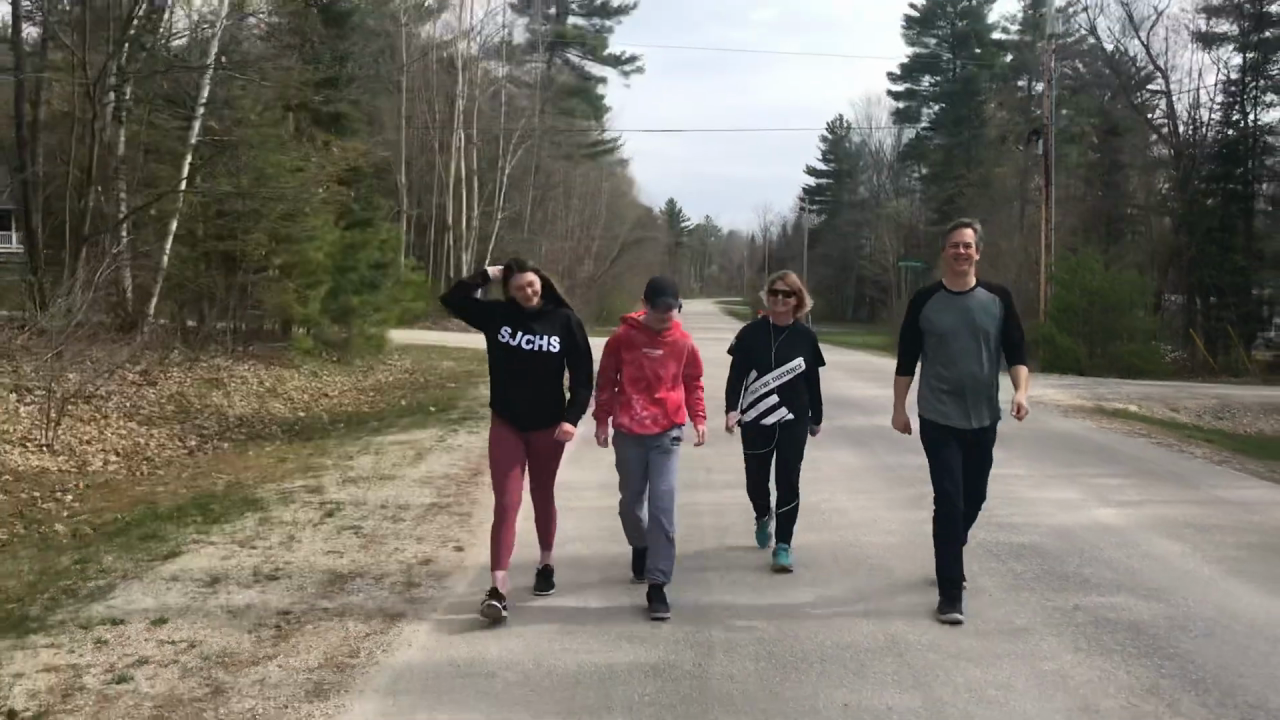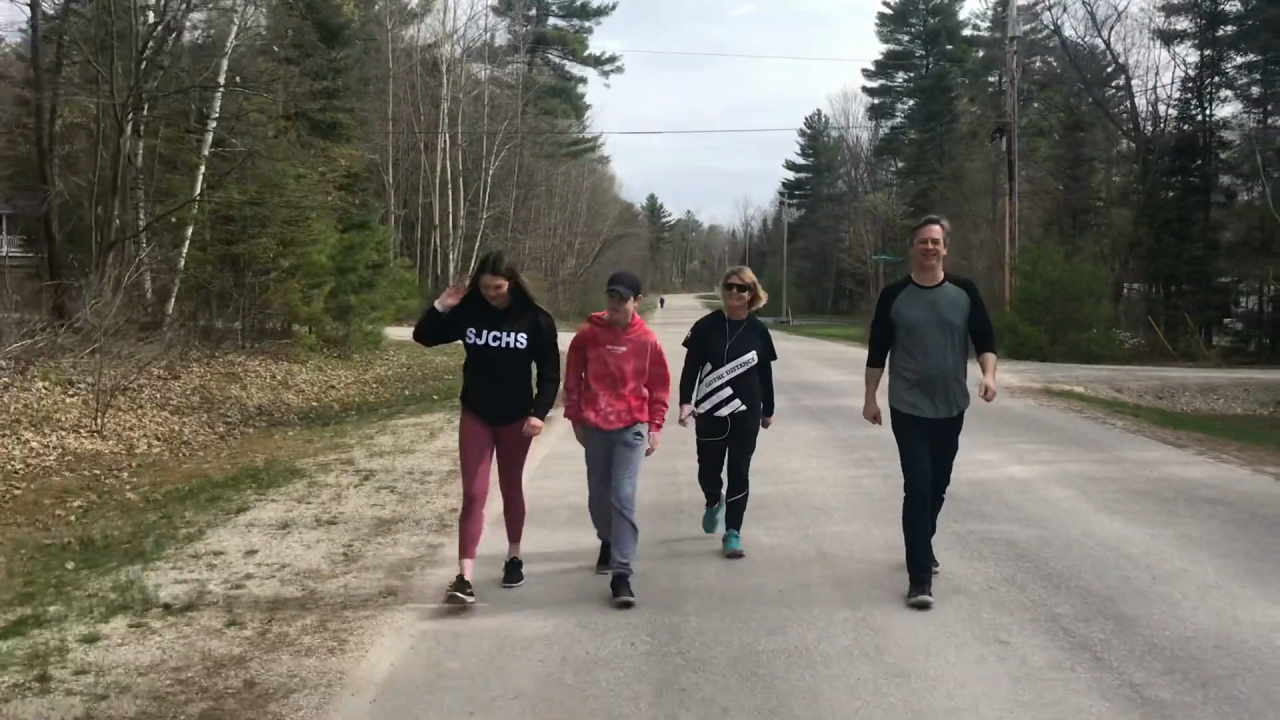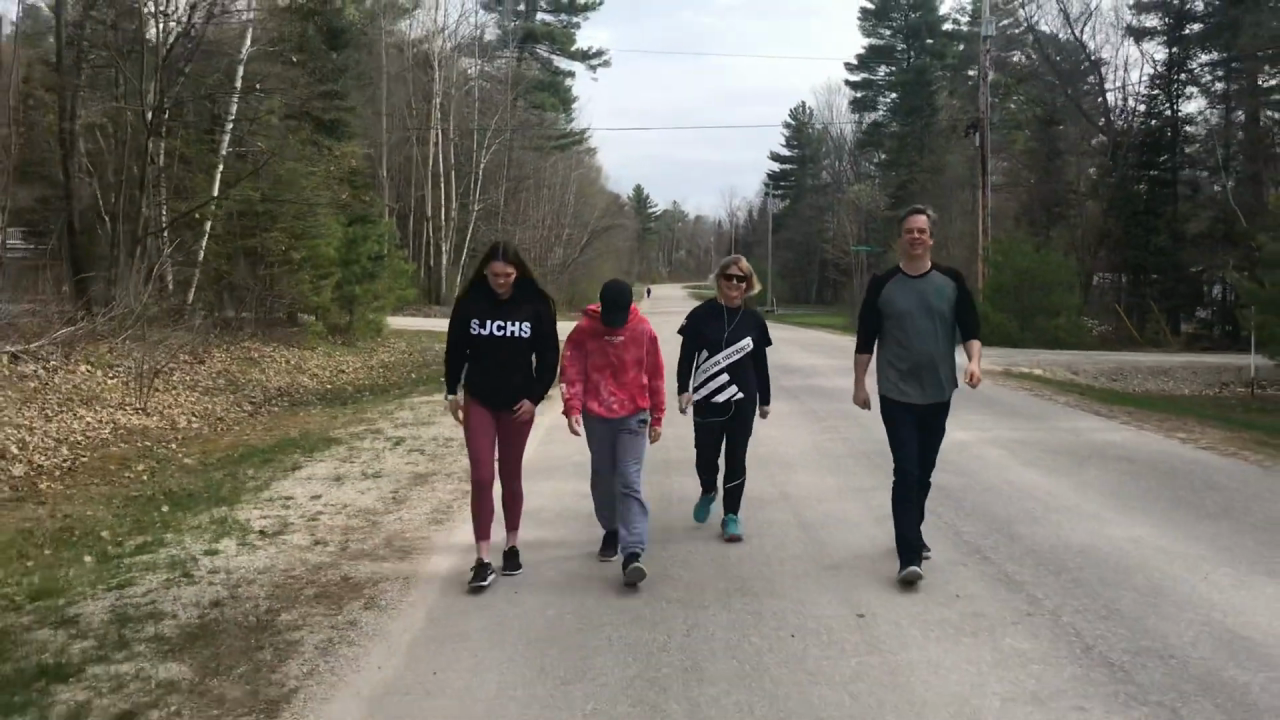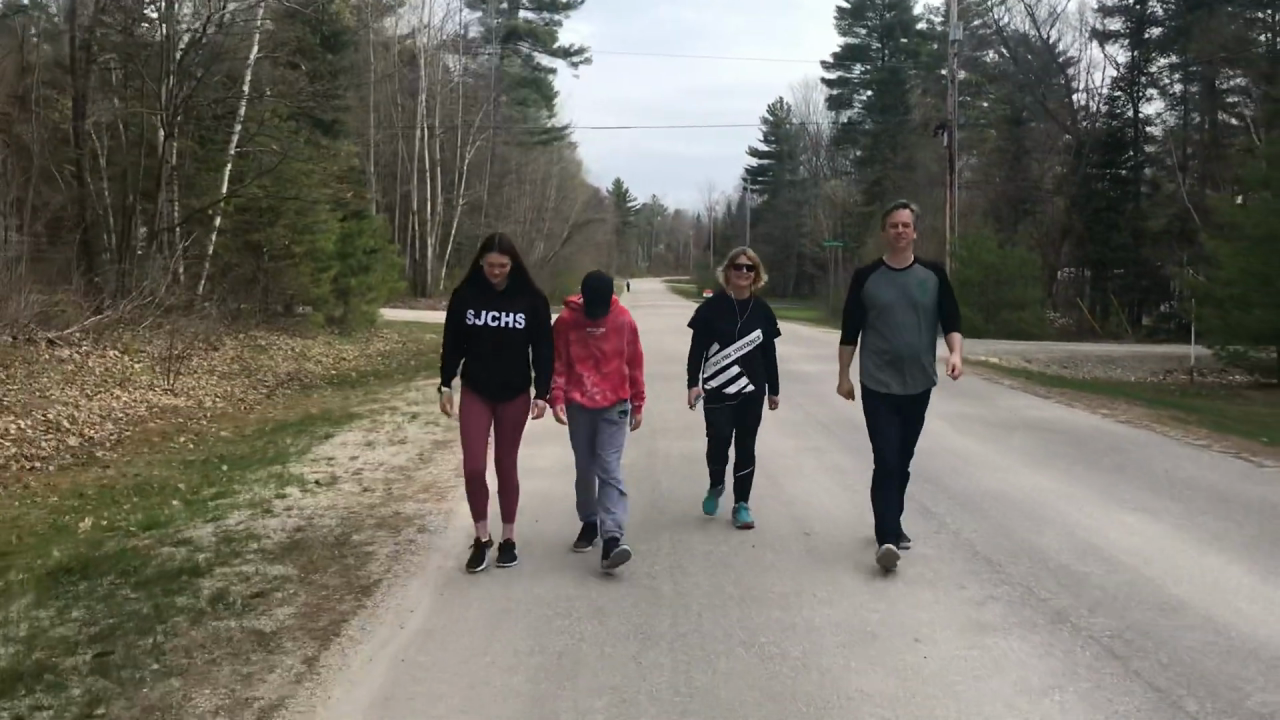
dt=1s
person 1, frame 1
left shoulder: (998, 298)
right shoulder: (924, 301)
left elbow: (1016, 351)
right elbow: (906, 360)
left wrist: (1021, 391)
right wrist: (899, 408)
left hip: (984, 418)
right hip: (938, 418)
left knee: (973, 500)
right knee: (949, 502)
left ankle: (950, 559)
right ankle: (950, 593)
person 1, frame 2
left shoulder: (965, 292)
right shoulder: (894, 296)
left elbow: (985, 340)
right elbow: (877, 351)
left wrist: (988, 374)
right wrist: (870, 399)
left hip: (951, 408)
right hip: (908, 408)
left knee: (937, 487)
right knee: (918, 489)
left ankle: (923, 546)
right ankle: (920, 577)
person 1, frame 3
left shoulder: (951, 281)
right shoulder: (882, 284)
left elbow: (971, 327)
right elbow: (866, 338)
left wrist: (974, 361)
right wrist: (859, 384)
left hip: (938, 394)
right hip: (896, 395)
left knee: (924, 471)
right knee: (906, 472)
left ankle: (912, 533)
right ankle: (908, 557)
person 1, frame 4
left shoulder: (933, 274)
right shoulder: (866, 276)
left elbow: (951, 320)
right elbow: (850, 330)
left wrist: (955, 354)
right wrist: (844, 375)
left hip: (918, 385)
right hip: (878, 386)
left knee: (902, 461)
right knee: (886, 462)
left ankle: (892, 524)
right ankle: (886, 540)
person 2, frame 1
left shoulder: (565, 320)
right shoulder: (497, 315)
left elbow: (582, 374)
right elbow: (452, 300)
left wrist: (572, 417)
right wrist: (487, 275)
left hip: (547, 426)
right hip: (505, 424)
left knee: (543, 497)
right knee: (506, 504)
left ankle: (545, 563)
person 2, frame 2
left shoulder: (535, 318)
right shoulder: (468, 312)
left elbow: (550, 371)
right elbow: (423, 337)
left wrist: (539, 412)
right wrist: (441, 307)
left hip: (516, 418)
right hip: (475, 415)
left knee: (511, 488)
right knee: (473, 494)
left ankle: (514, 556)
right ankle: (465, 577)
person 2, frame 3
left shoulder: (537, 306)
right shoulder: (469, 303)
left elbow: (548, 356)
right elbow: (455, 350)
left wrist: (535, 397)
right wrist: (452, 393)
left hip: (519, 403)
right hip: (477, 401)
left knee: (511, 475)
right knee: (481, 477)
left ankle: (511, 545)
right ankle: (483, 558)
person 2, frame 4
left shoulder: (531, 299)
right shoulder: (465, 295)
left elbow: (543, 349)
right elbow: (453, 344)
left wrist: (542, 393)
right wrist: (445, 386)
left hip: (515, 395)
right hip: (474, 392)
left knee: (506, 466)
right knee: (473, 468)
left ankle: (508, 538)
right ankle: (481, 538)
person 3, frame 1
left shoulder: (683, 343)
right shoulder: (623, 337)
left elbow: (693, 382)
right elbow: (606, 380)
left wrist: (698, 417)
right wrist: (602, 419)
left hip: (667, 432)
right hip: (628, 432)
left knee: (662, 505)
right knee: (631, 500)
right ankle: (640, 546)
person 3, frame 2
left shoulder: (647, 341)
right shoulder: (587, 335)
left elbow: (659, 385)
right elbow: (573, 379)
left wrist: (655, 425)
right wrist: (575, 418)
left hip: (631, 428)
right hip: (594, 427)
left knee: (623, 498)
right knee: (599, 493)
left ankle: (622, 575)
right ankle: (607, 541)
person 3, frame 3
left shoulder: (643, 329)
right shoulder: (583, 330)
left elbow: (655, 375)
right elbow: (572, 373)
left wrist: (657, 417)
right wrist: (573, 409)
left hip: (633, 416)
right hip: (597, 417)
left knee: (630, 482)
right knee: (603, 479)
left ankle: (633, 555)
right ankle: (611, 531)
person 3, frame 4
left shoulder: (624, 320)
right shoulder: (565, 320)
left elbow: (635, 364)
right elbow: (557, 364)
left wrist: (637, 405)
right wrist: (557, 399)
left hip: (614, 406)
right hip: (579, 406)
left knee: (610, 470)
right knee: (585, 468)
left ankle: (612, 540)
right ankle: (589, 522)
person 4, frame 1
left shoulder: (806, 337)
right shoulder: (750, 333)
left elbow: (812, 380)
right elbow: (736, 375)
left wrist: (816, 417)
right wrist: (732, 408)
left hip: (793, 420)
right hip: (756, 419)
left knee: (788, 481)
right knee: (756, 478)
left ankle: (782, 546)
right ankle: (763, 516)
person 4, frame 2
left shoulder: (759, 330)
right shoulder: (705, 326)
left elbow: (765, 373)
right elbow: (691, 367)
left wrist: (768, 410)
right wrist: (686, 401)
left hip: (746, 412)
right hip: (710, 411)
left knee: (739, 471)
right knee: (708, 468)
left ankle: (732, 533)
right ankle: (714, 503)
person 4, frame 3
left shoulder: (754, 319)
right shoulder: (701, 314)
left elbow: (760, 361)
right elbow: (686, 356)
left wrist: (765, 399)
right wrist: (684, 389)
left hip: (742, 399)
right hip: (707, 398)
left knee: (736, 457)
right knee: (706, 453)
left ankle: (731, 516)
right ankle: (708, 492)
person 4, frame 4
left shoulder: (762, 309)
right shoulder: (711, 307)
left elbow: (769, 352)
right elbow: (697, 348)
left wrist: (773, 389)
right wrist: (693, 383)
left hip: (751, 389)
right hip: (717, 388)
left knee: (746, 446)
right knee: (718, 441)
left ankle: (741, 504)
right ankle: (716, 486)
